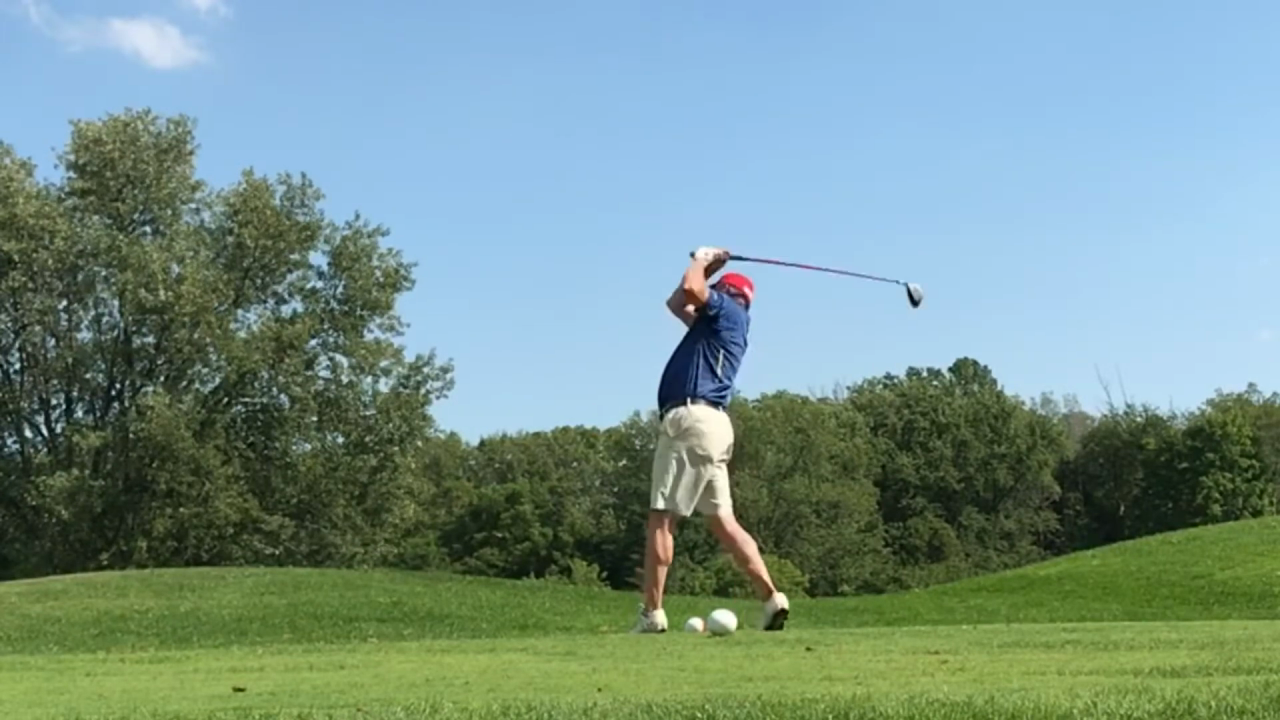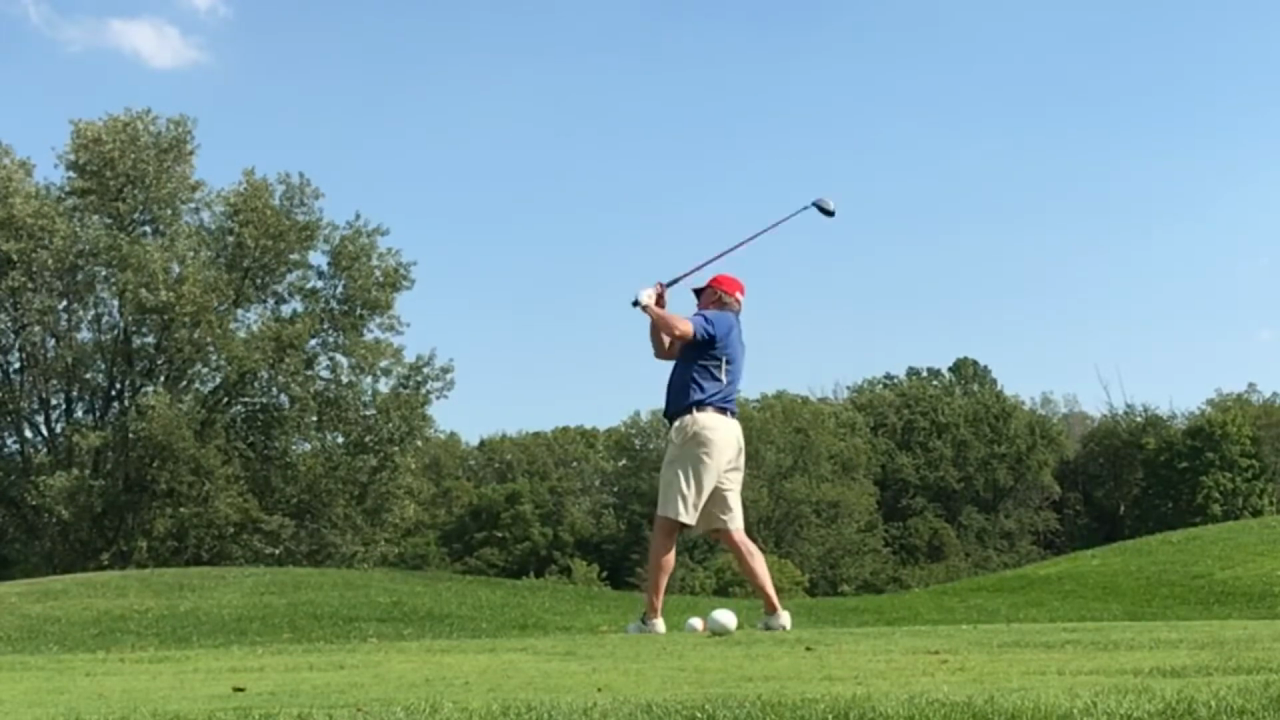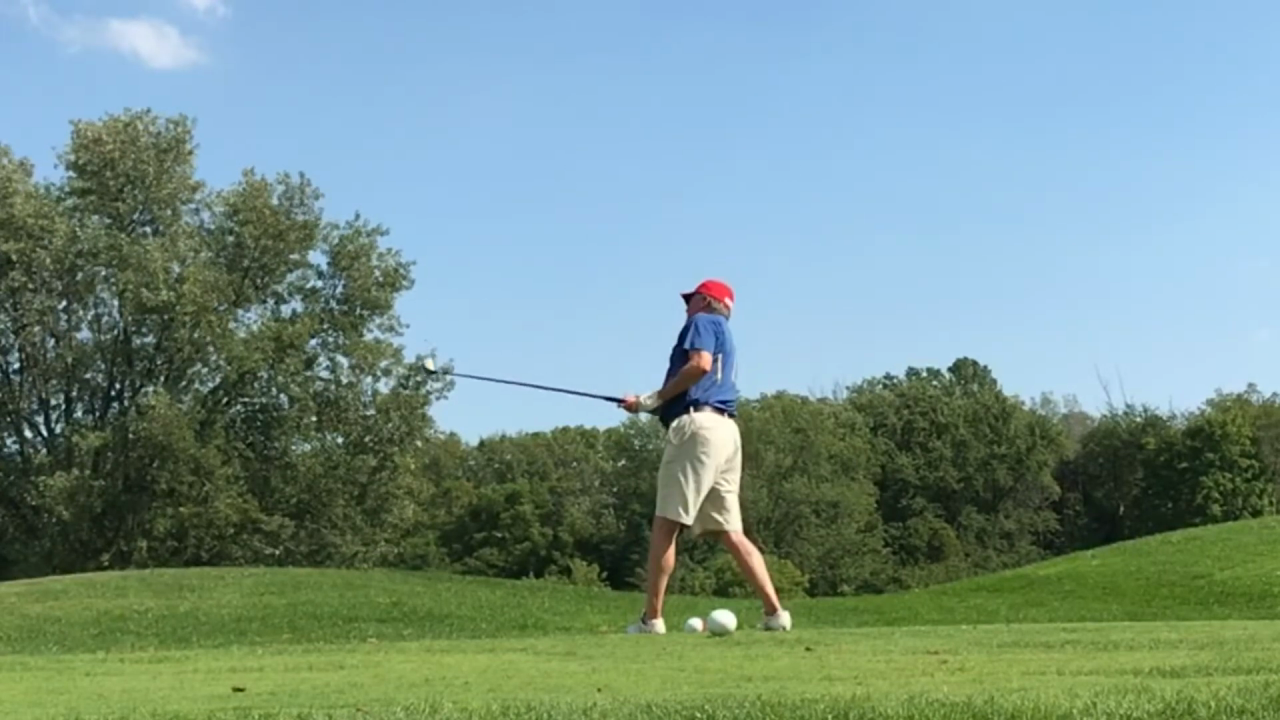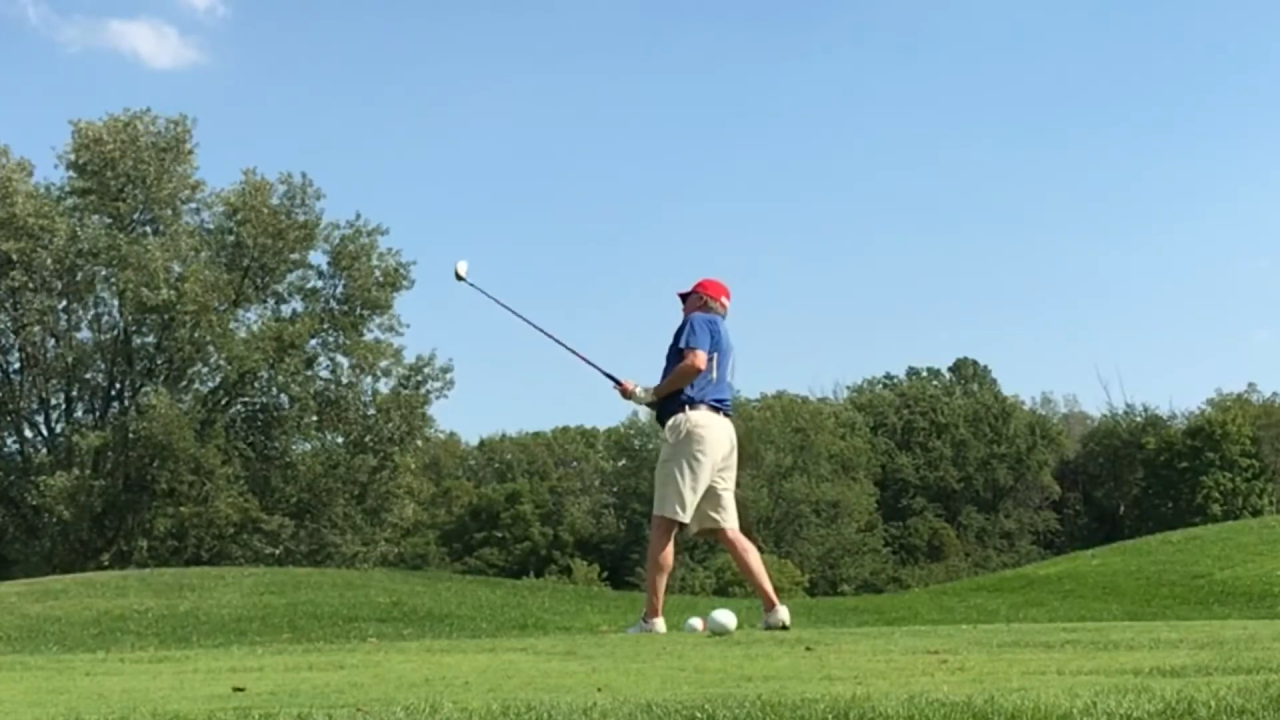
dt=0.5s
person 1, frame 1
left shoulder: (727, 309)
right shoulder: (715, 320)
left elbow: (689, 289)
right elbow: (677, 304)
left wrist: (700, 262)
right wrist: (709, 265)
left hip: (690, 420)
right hip: (709, 423)
left knee: (660, 518)
right knee: (724, 521)
left ankle: (652, 612)
right ankle: (771, 597)
person 1, frame 2
left shoulder: (718, 320)
right shoulder: (714, 333)
left elbow: (678, 327)
right elbow: (664, 349)
left wrist: (649, 305)
right wrist: (657, 310)
left hip: (699, 428)
right hip: (724, 431)
left knee: (666, 526)
right knee: (732, 532)
left ankle: (651, 618)
right ankle: (775, 613)
person 1, frame 3
left shoulder: (703, 322)
right shoulder: (722, 338)
left elbow: (699, 365)
left wrist: (655, 397)
right wrist: (647, 404)
left hip: (698, 428)
right hip: (724, 431)
left knee: (665, 526)
right knee: (731, 532)
left ankle: (651, 619)
right ankle: (775, 613)
person 1, frame 4
left shoulder: (698, 321)
right shoulder: (722, 339)
left elbow: (694, 363)
left wrist: (651, 392)
right wrist: (642, 396)
left hip: (693, 427)
right hip: (720, 429)
left knee: (663, 525)
right knee: (727, 529)
left ankle: (652, 618)
right ankle: (774, 609)
